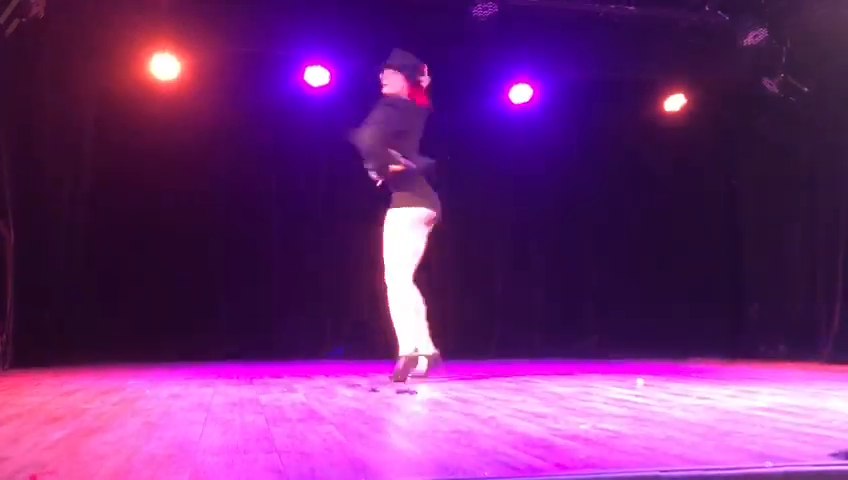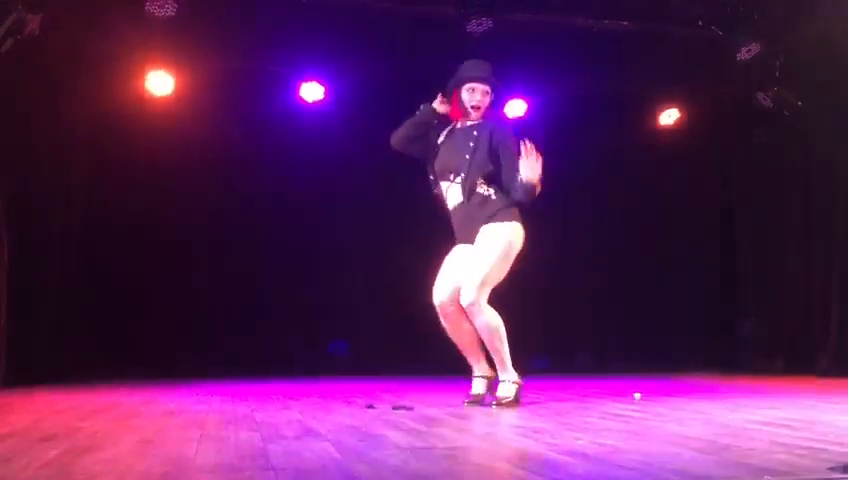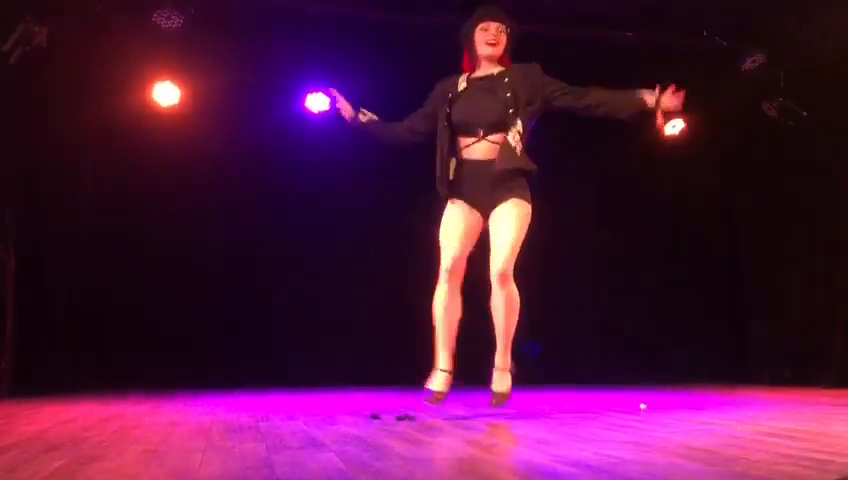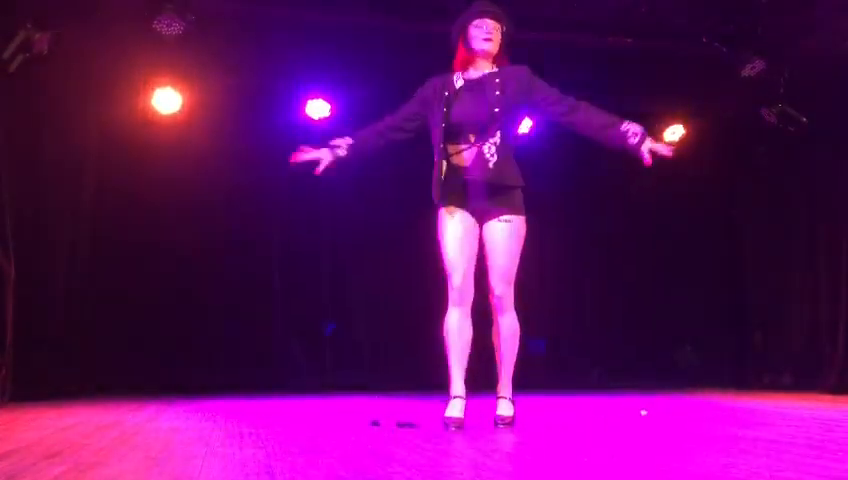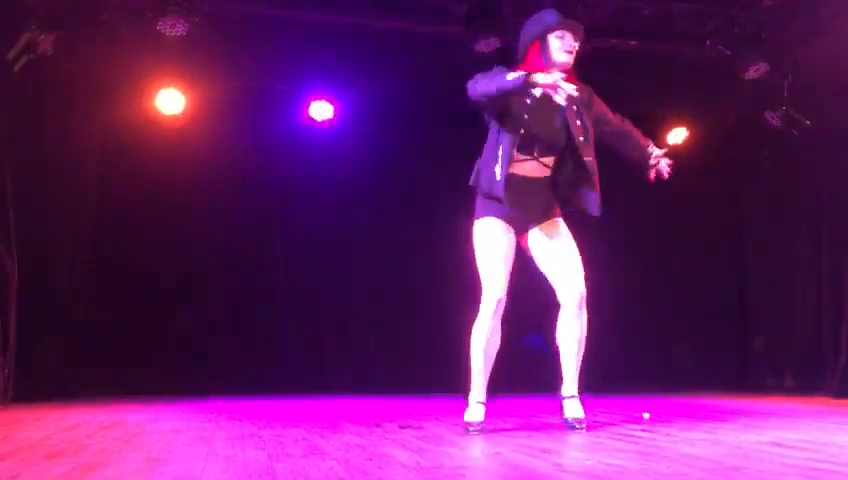
dt=1s
person 1, frame 1
left shoulder: (394, 107)
right shoulder: (400, 107)
left elbow: (369, 143)
left wrist: (383, 167)
left hip: (410, 200)
right hip: (409, 200)
left knee: (396, 278)
right knee: (399, 279)
left ankle: (415, 350)
right ankle: (422, 349)
person 1, frame 2
left shoulder: (496, 129)
right shoulder: (442, 133)
left elbow: (514, 187)
right elbow: (398, 142)
left wrist: (529, 179)
right wrist: (434, 110)
left hip: (498, 222)
right hip: (466, 233)
left knee: (471, 297)
right knee: (443, 300)
left ankle: (508, 377)
right ankle: (481, 372)
person 1, frame 3
left shoulder: (525, 78)
right shoulder: (449, 89)
left elbow: (584, 100)
right elbow: (409, 130)
left wrist: (644, 100)
right wrist: (359, 117)
left hip: (508, 188)
right hip: (463, 191)
left knee: (501, 272)
right knee: (449, 268)
left ankle: (502, 364)
right ankle: (442, 367)
person 1, frame 4
left shoulder: (515, 79)
right shoulder: (438, 87)
left elbow: (570, 111)
right elbow: (393, 126)
left wrist: (631, 135)
right wrist: (340, 149)
left hip: (501, 197)
right hip: (457, 199)
left knee: (501, 298)
right knee: (459, 292)
left ankle: (504, 395)
right ankle: (457, 396)
person 1, frame 5
left shoulder: (580, 98)
right shoulder: (507, 83)
left elbow: (618, 130)
right elbow: (477, 88)
left wrist: (652, 156)
right wrist: (533, 80)
left hip: (544, 211)
right hip: (498, 206)
left knee: (575, 293)
right knee: (495, 298)
left ankle: (570, 394)
right ankle: (477, 400)
